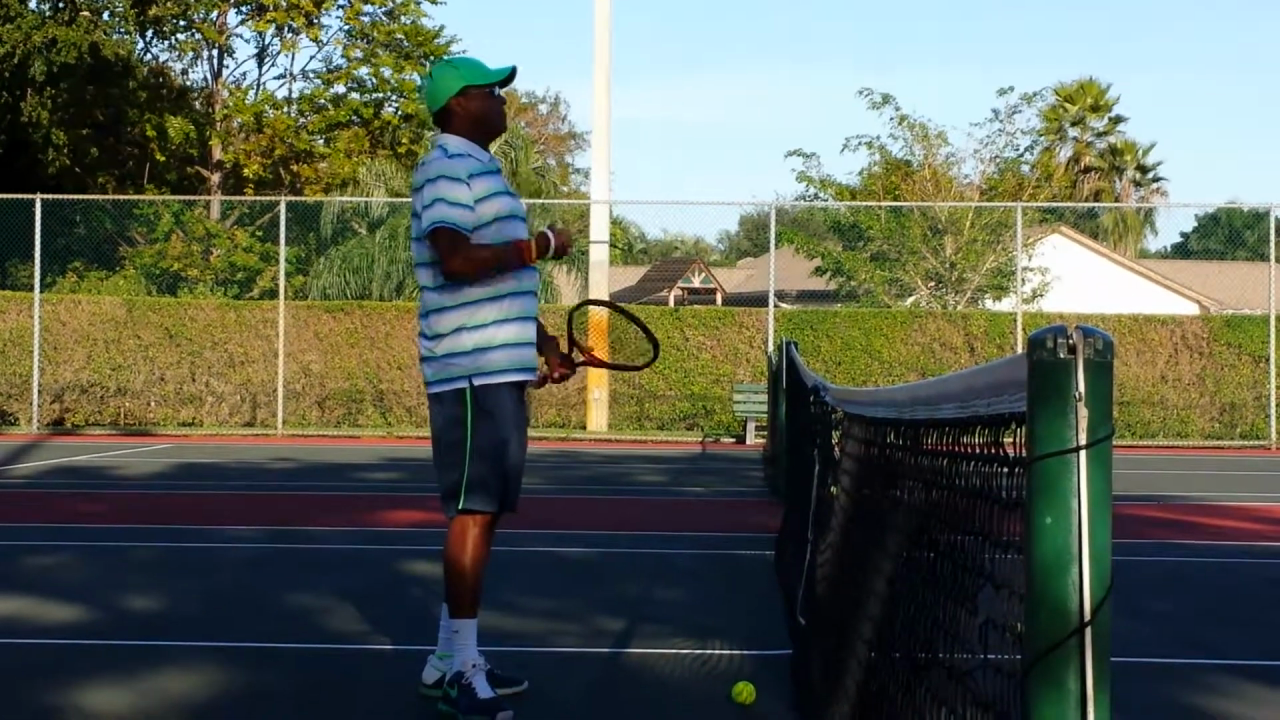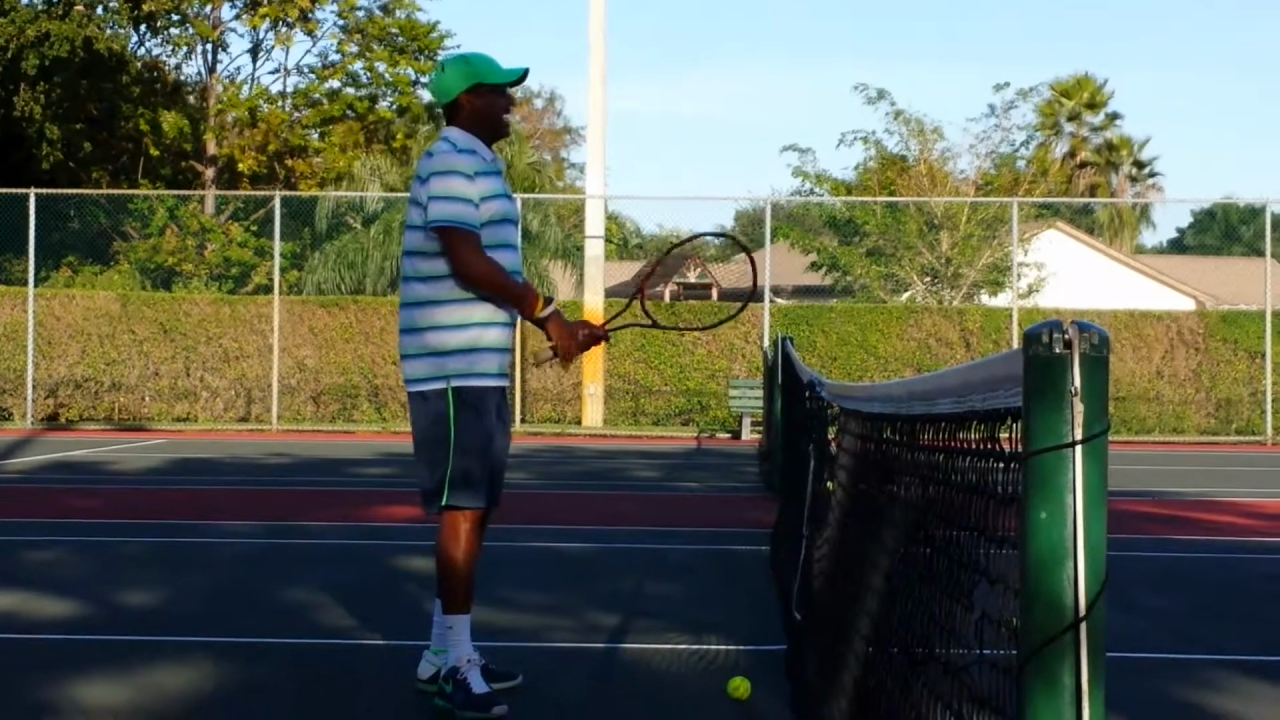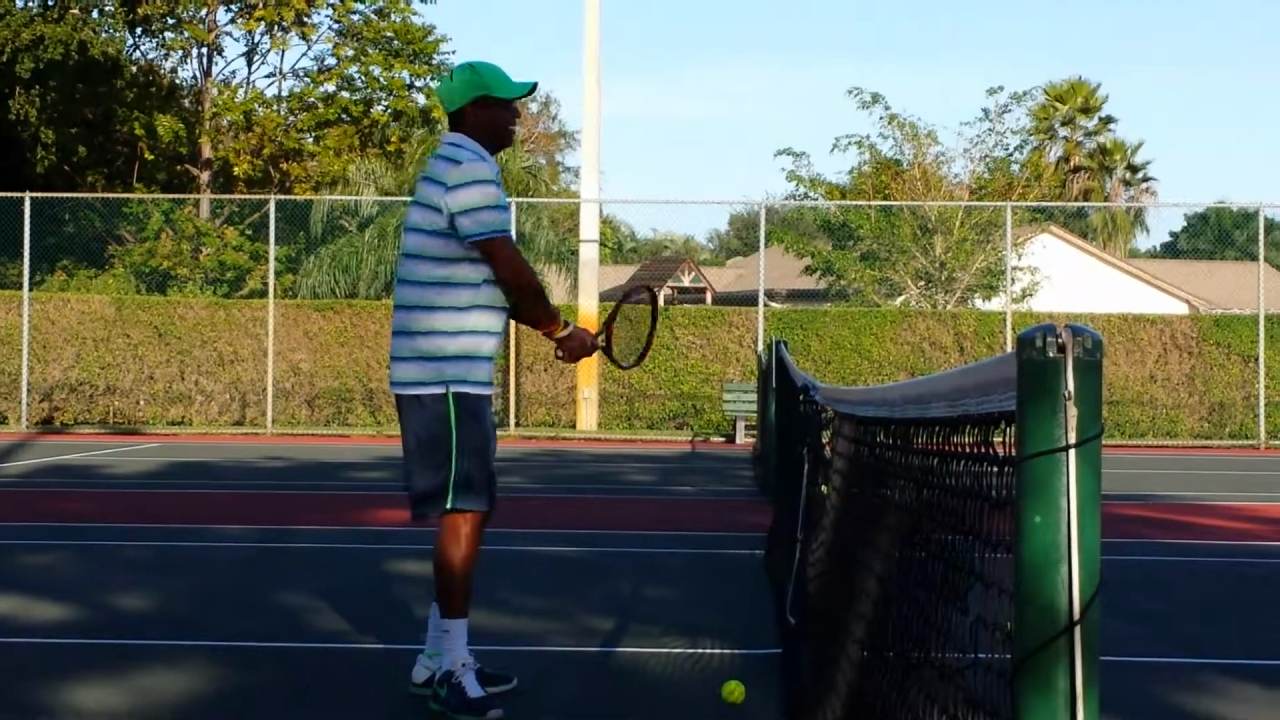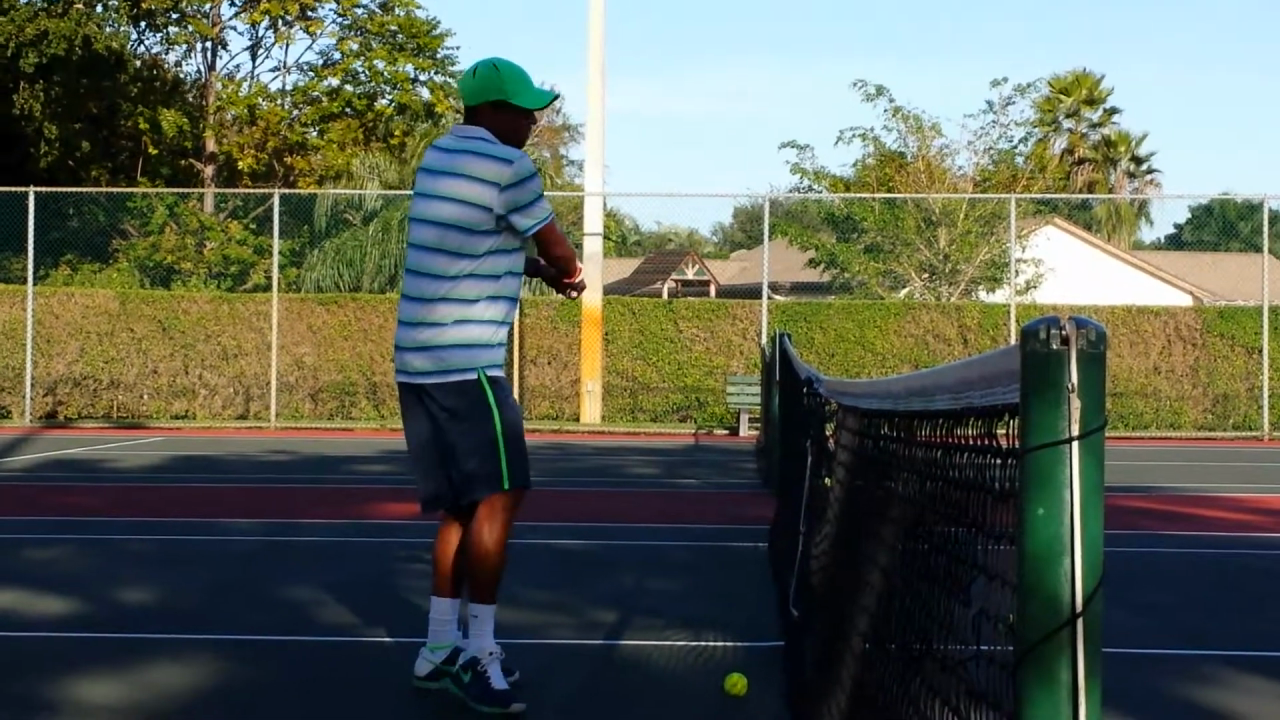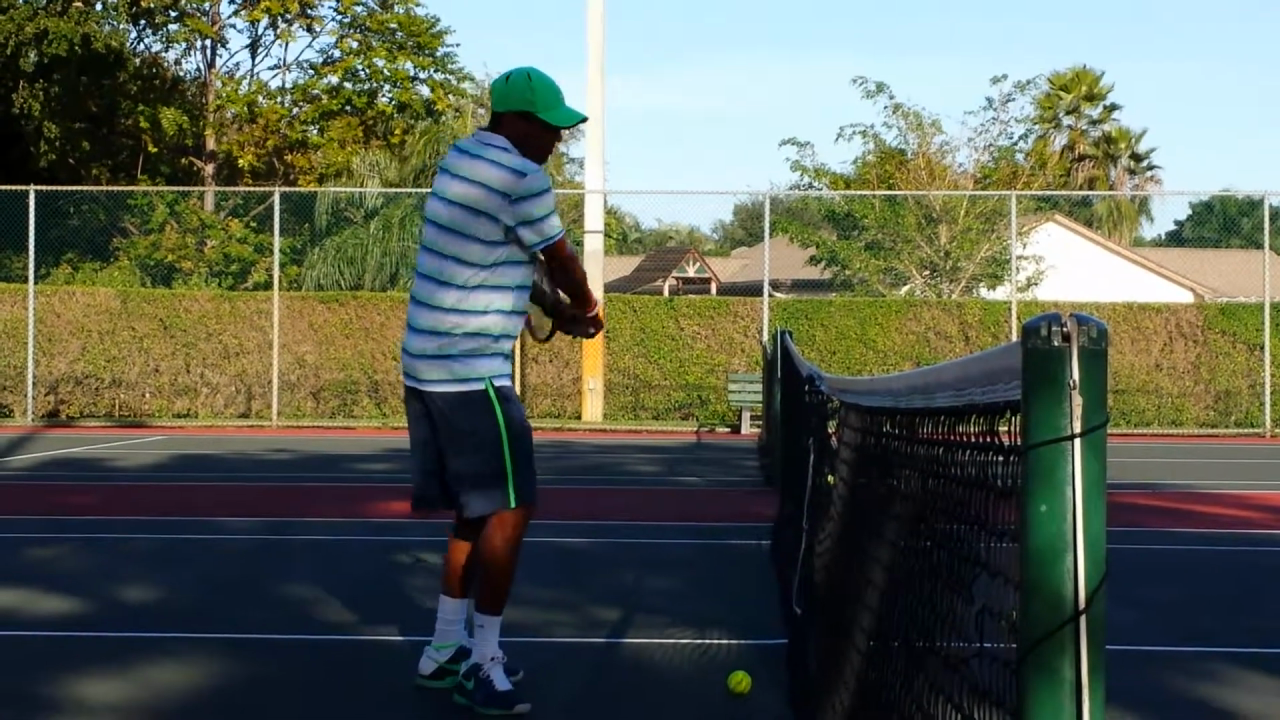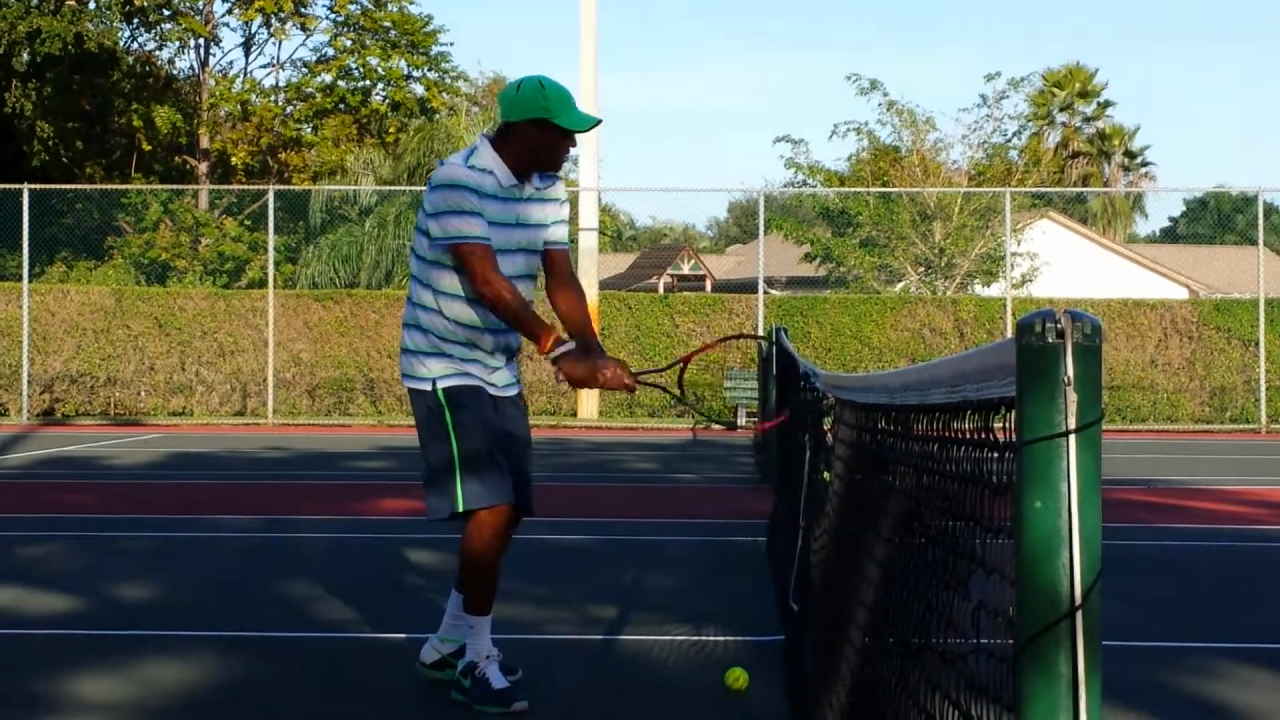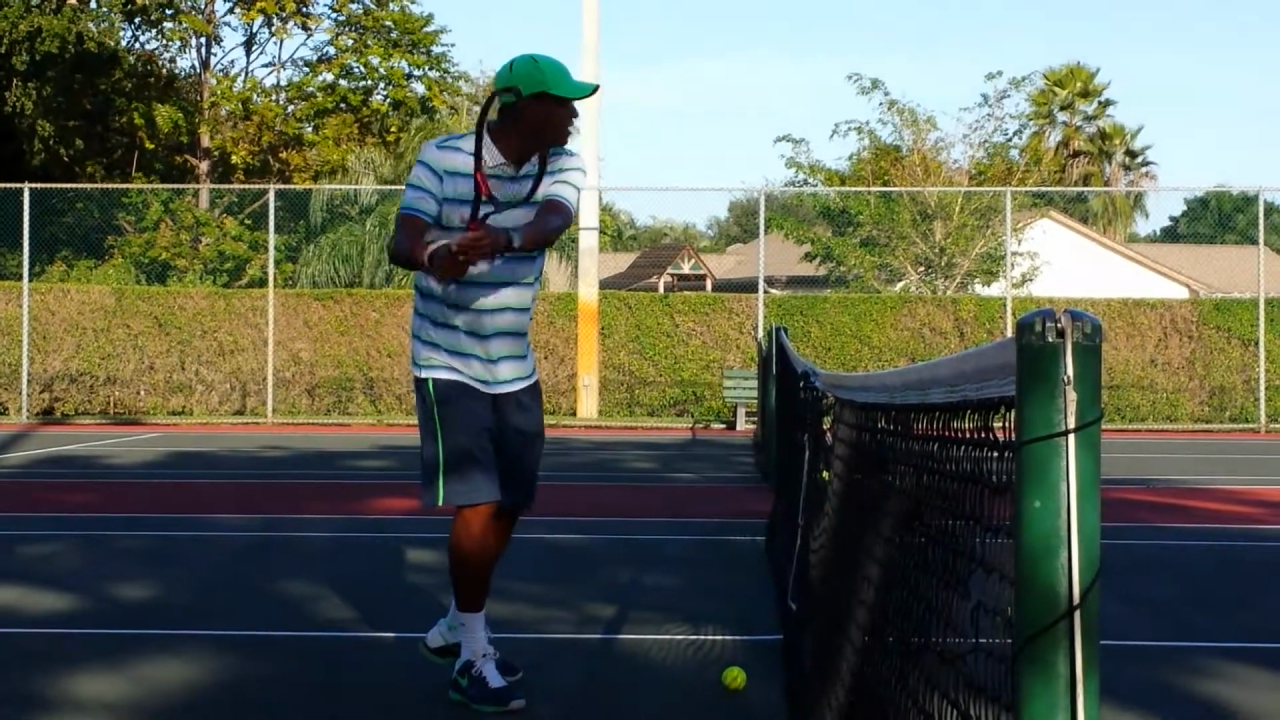
dt=0.3s
person 1, frame 1
left shoulder: (480, 166)
right shoulder: (445, 165)
right elbow: (456, 260)
left wrist: (542, 340)
right wrist: (536, 248)
left hip: (498, 366)
right hip: (471, 369)
left knee: (483, 509)
right knee: (473, 509)
left ankle: (452, 657)
right ankle: (457, 667)
person 1, frame 2
left shoulder: (478, 164)
right shoulder: (450, 159)
right elbow: (468, 264)
left wrist: (556, 322)
right wrist: (547, 314)
left hip: (477, 367)
right hip: (452, 369)
left knee: (474, 505)
right knee: (463, 507)
left ankle: (447, 653)
right ankle: (454, 664)
person 1, frame 3
left shoulder: (462, 167)
right shoulder: (467, 167)
left elbow: (490, 281)
right elbow: (510, 270)
left wrist: (549, 327)
right wrist: (561, 329)
left hip: (457, 373)
right hip: (443, 374)
left knee: (466, 511)
right knee: (464, 511)
left ankle: (440, 657)
person 1, frame 4
left shoulder: (439, 155)
right shoulder: (509, 166)
right elbow: (556, 246)
left wrist: (538, 267)
right wrist: (570, 276)
left hip: (422, 361)
right hip: (466, 362)
left knee: (462, 505)
right knee: (500, 497)
left ankle: (440, 648)
right ankle: (479, 654)
person 1, frame 5
left shoulder: (462, 157)
right shoulder: (517, 176)
right elbow: (563, 262)
right wrist: (585, 308)
left hip: (431, 365)
right hip: (470, 372)
left knee: (477, 509)
right knee: (509, 510)
left ankle: (446, 648)
right ankle: (481, 662)
person 1, frame 6
left shoulder: (545, 190)
right shoulder: (459, 177)
left elbow: (559, 277)
right elbow: (481, 280)
left wrist: (594, 349)
right wrist: (559, 350)
left hip: (497, 374)
right hip: (446, 369)
left knee: (508, 509)
right knee: (491, 508)
left ankle: (449, 642)
right ankle: (475, 660)
person 1, frame 7
left shoulder: (564, 166)
right shoulder: (441, 158)
left elbow: (548, 225)
right elbow: (401, 242)
left wrist: (499, 241)
right wrist: (434, 253)
left hip: (513, 367)
right hip: (448, 365)
left knee: (508, 505)
right knee: (477, 506)
left ankle: (456, 628)
right ankle: (471, 658)
